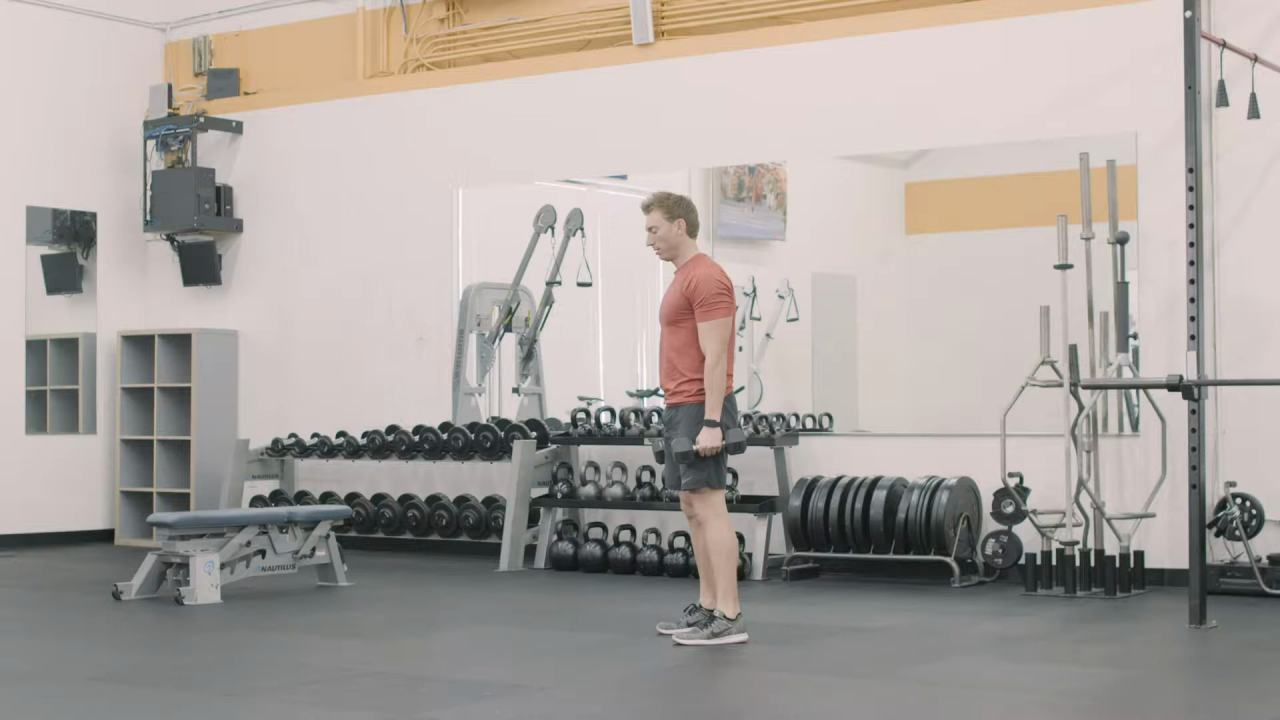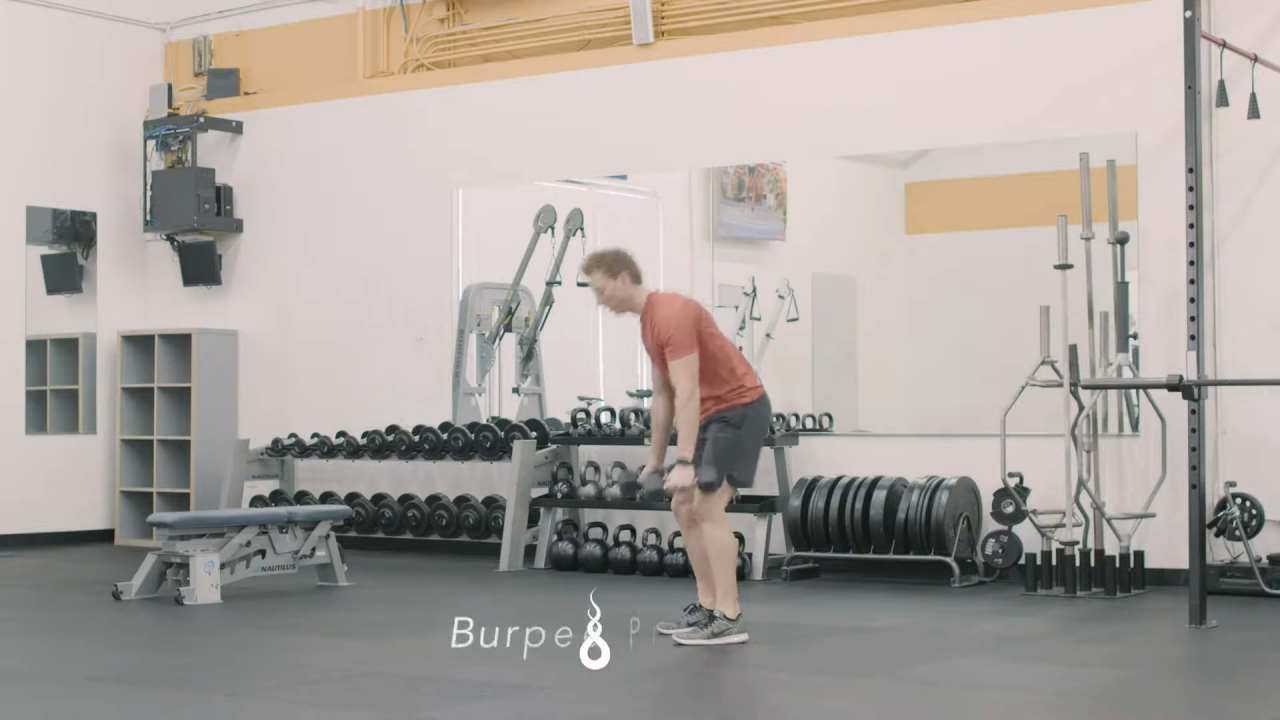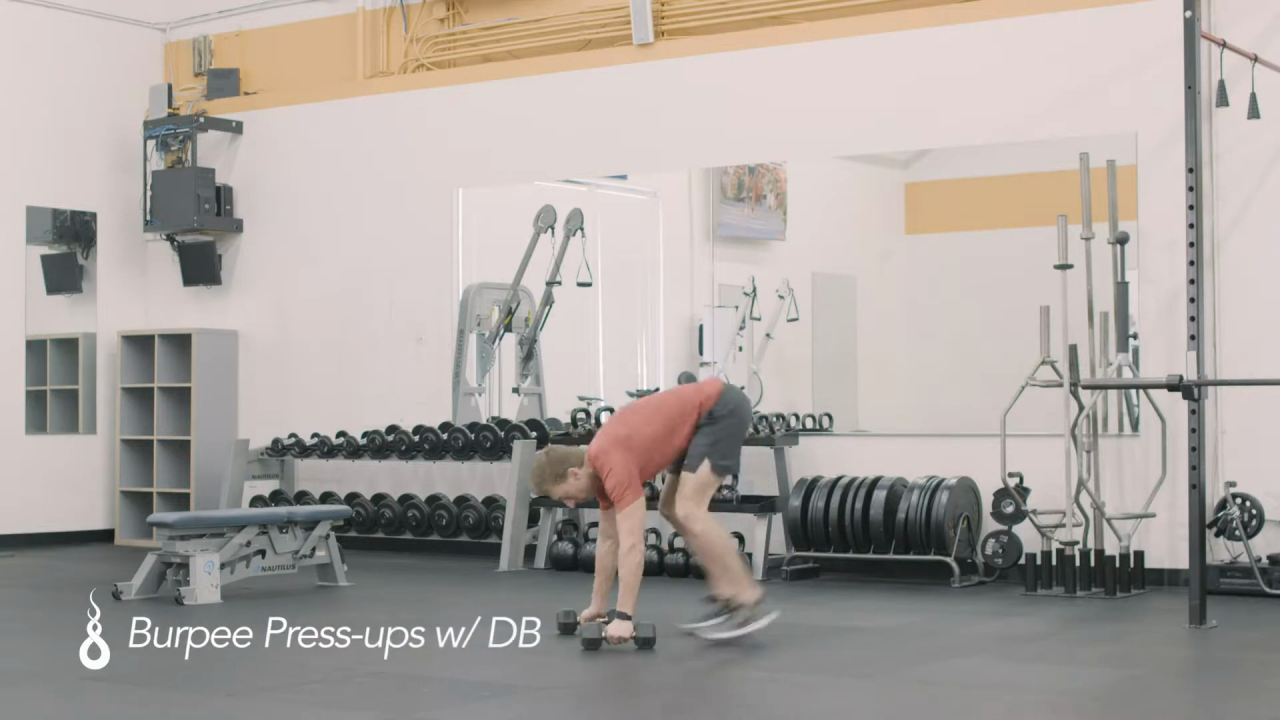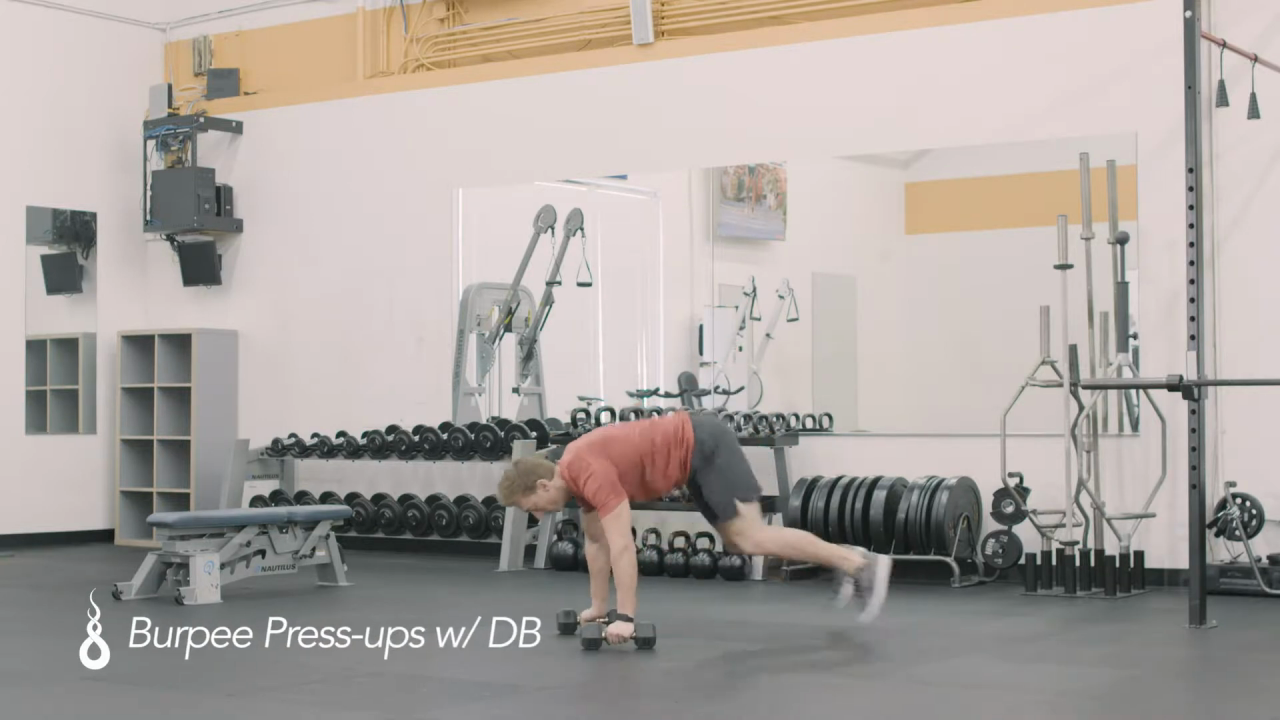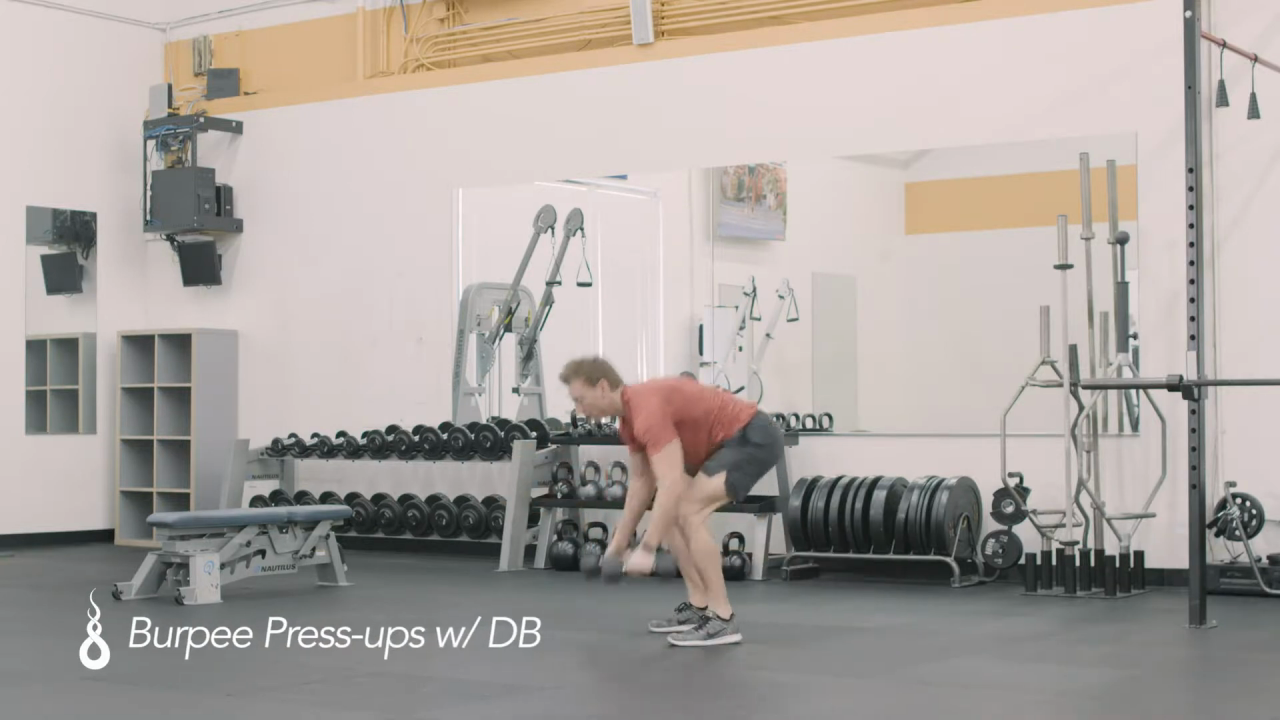
dt=0.7s
person 1, frame 1
left shoulder: (706, 278)
right shoulder: (683, 279)
left elbow: (716, 358)
left wrist: (711, 423)
left hip: (701, 411)
right hip: (682, 410)
left knee: (709, 509)
right knee: (693, 510)
left ankle: (729, 617)
right ankle: (708, 607)
person 1, frame 2
left shoulder: (671, 315)
right shoulder: (649, 321)
left elbow: (688, 394)
right elbow: (664, 396)
left wrist: (684, 463)
right wrist: (655, 458)
left hip: (739, 409)
right hip: (716, 413)
left knee: (706, 506)
right knee: (684, 505)
left ankle: (728, 618)
right ankle: (706, 608)
person 1, frame 3
left shoulder: (614, 465)
right shoulder: (592, 468)
left elbow: (631, 543)
right elbow: (609, 537)
left wrist: (624, 616)
right wrist: (596, 605)
left hip: (723, 409)
right hip: (704, 415)
left knee: (687, 511)
right knee: (672, 509)
left ankle: (749, 603)
right ankle: (726, 598)
person 1, frame 4
left shoulder: (590, 474)
right shoulder: (578, 472)
left elbow: (622, 545)
right elbow: (595, 542)
left wrist: (625, 617)
right wrist: (598, 605)
left hip: (703, 443)
right hip: (693, 450)
left knee: (751, 537)
right knee: (739, 539)
left ankle: (860, 565)
right ankle: (844, 559)
person 1, frame 5
left shoulder: (646, 411)
right shoulder: (629, 417)
left elbow: (671, 485)
right elbow: (642, 483)
left wrist: (646, 549)
right wrist: (620, 537)
left hip: (753, 438)
right hip: (728, 440)
left knee: (688, 512)
right knee: (673, 513)
left ankle: (722, 619)
right ankle: (699, 605)
